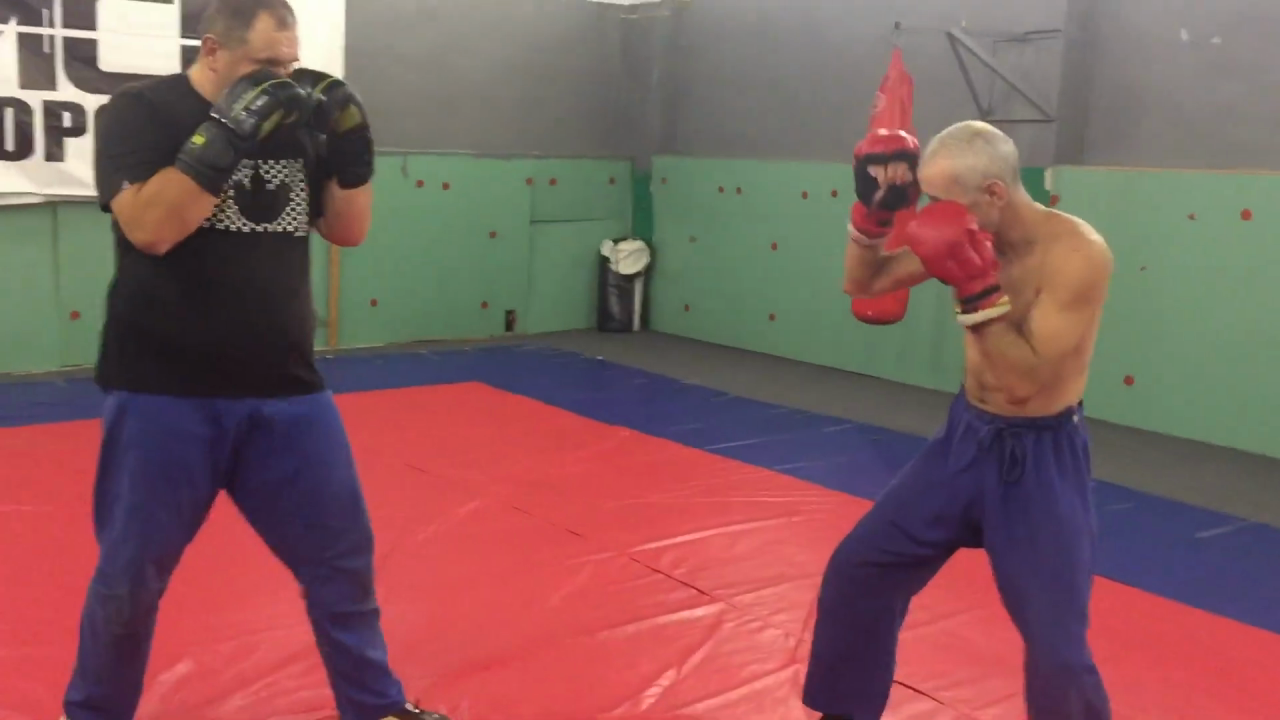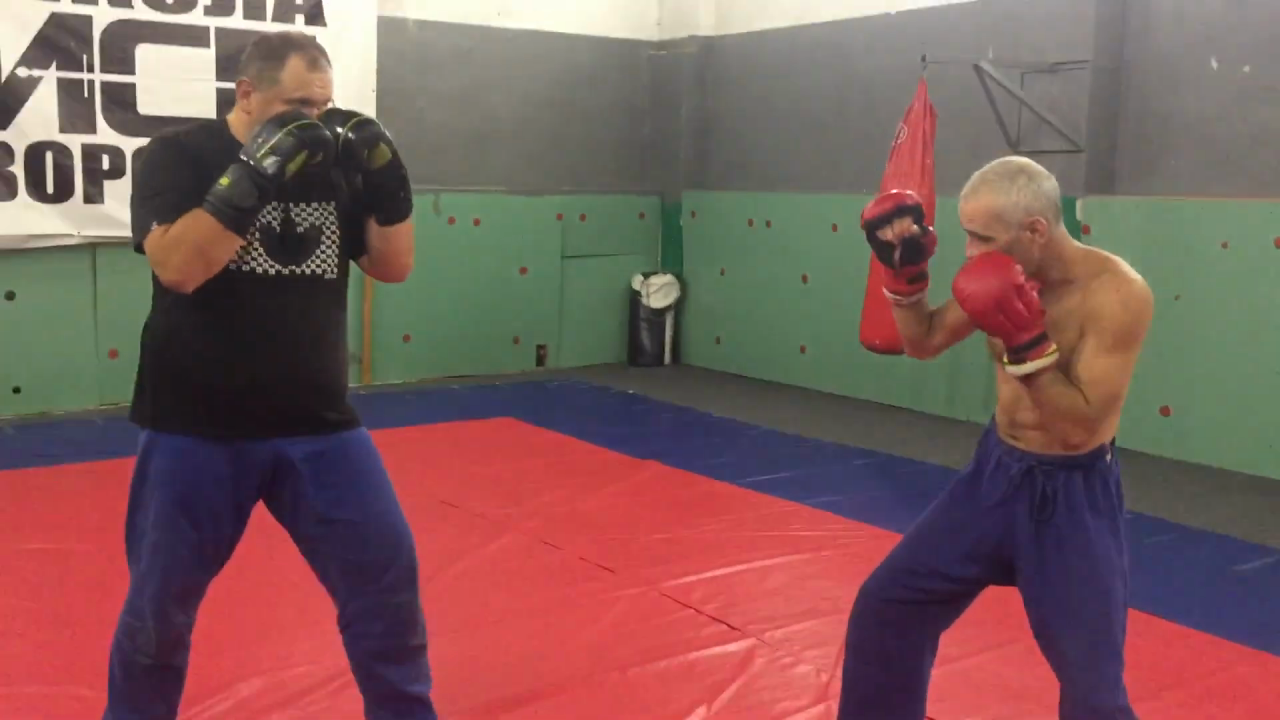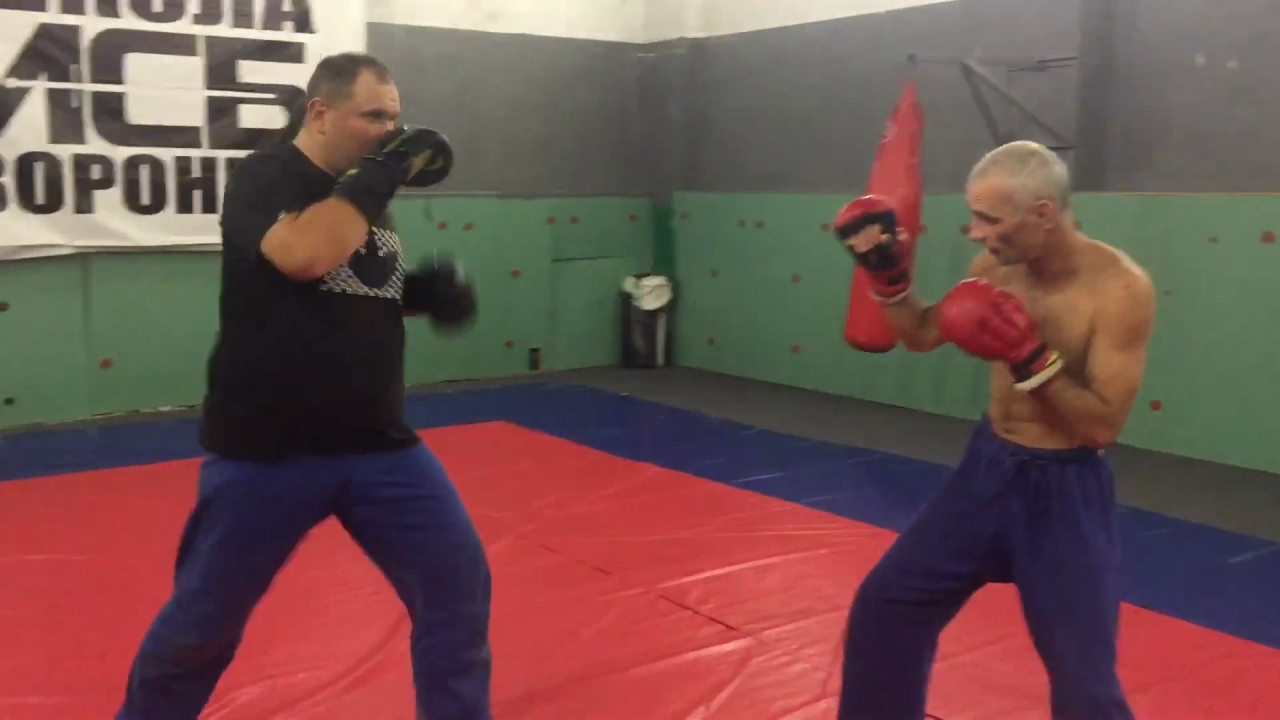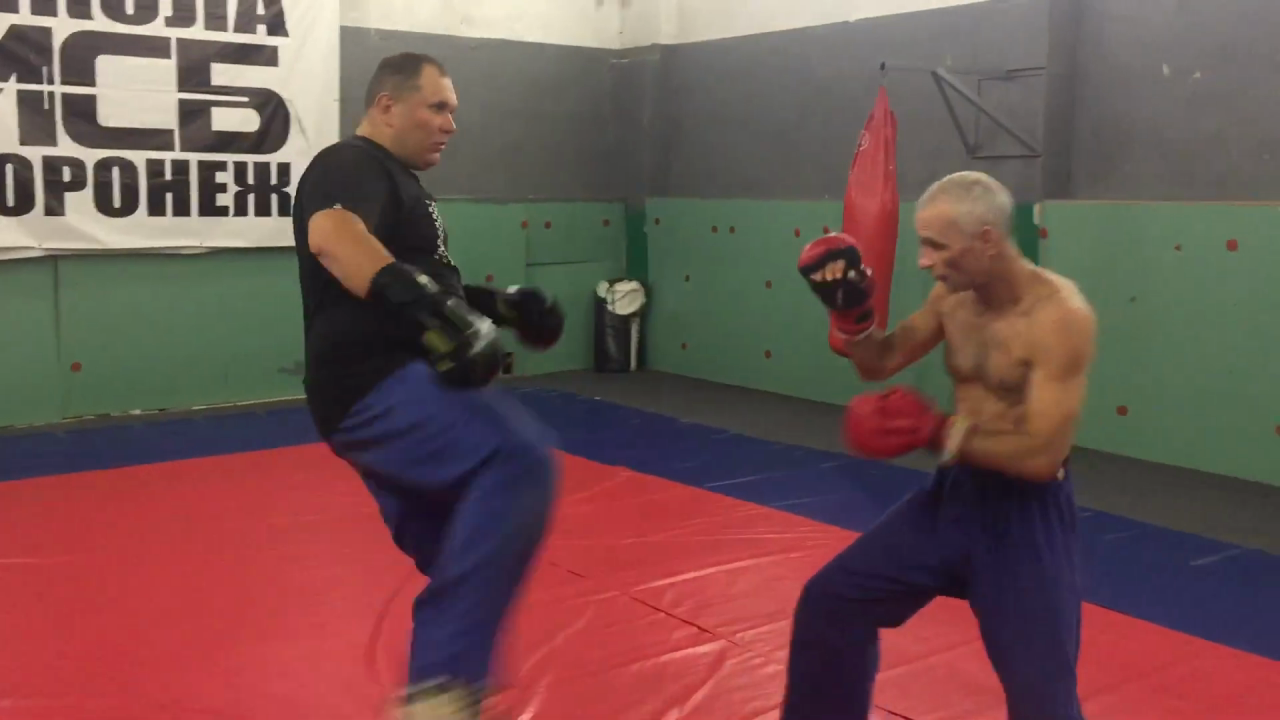
dt=0.3s
person 1, frame 1
left shoulder: (294, 121)
right shoulder: (139, 114)
left elbow: (350, 229)
right elbow: (148, 227)
left wrist: (349, 140)
right wrist: (227, 133)
left hip: (286, 387)
right hip: (166, 390)
left knee: (339, 548)
right knee: (134, 567)
person 1, frame 2
left shoulder: (332, 164)
right shoulder: (176, 157)
left elbow: (393, 266)
right elbow: (177, 267)
left wrist: (386, 177)
right wrist: (255, 175)
left hip: (318, 424)
right hip: (197, 428)
left knee: (385, 576)
right knee: (162, 599)
person 1, frame 3
left shoulder: (369, 192)
right shoulder: (264, 180)
right elbow: (303, 253)
left wrist: (432, 291)
right wrist: (385, 176)
left hip: (377, 444)
right hip: (268, 447)
left knee: (458, 584)
right knee: (209, 607)
person 1, frame 4
left shoulder: (396, 179)
right shoulder: (349, 165)
left elbow: (427, 290)
right elbow: (332, 237)
left wrist: (502, 306)
right wrist: (435, 313)
left hip: (407, 390)
right hip: (376, 386)
left knee: (462, 574)
right knee: (519, 462)
person 2, frame 1
left shoulder: (1078, 253)
right shoulder: (967, 237)
left elbow: (1027, 384)
right elbow: (863, 281)
left wrist: (977, 289)
left hip: (1040, 456)
right hip: (966, 436)
left knee: (1056, 645)
right knee: (858, 569)
person 2, frame 2
left shoulder: (1119, 294)
right shoulder: (1004, 273)
left elbow: (1077, 428)
right elbow: (922, 341)
left wrist: (1027, 341)
right wrist: (905, 273)
left hip: (1072, 495)
right hip: (995, 472)
right knee: (887, 604)
person 2, frame 3
left shoulder: (1119, 288)
right shoulder: (996, 265)
left elbow: (1104, 424)
right elbow: (922, 335)
left wrist: (1026, 357)
right wrist: (888, 275)
left hip: (1065, 489)
right hip: (988, 468)
right knee: (885, 603)
person 2, frame 4
left shoulder: (1061, 317)
right shoulder: (952, 293)
left elbow: (1040, 456)
right elbow: (879, 363)
left wrist: (934, 433)
right wrist: (852, 310)
left hip: (1028, 513)
right hip: (955, 494)
right knee: (831, 602)
